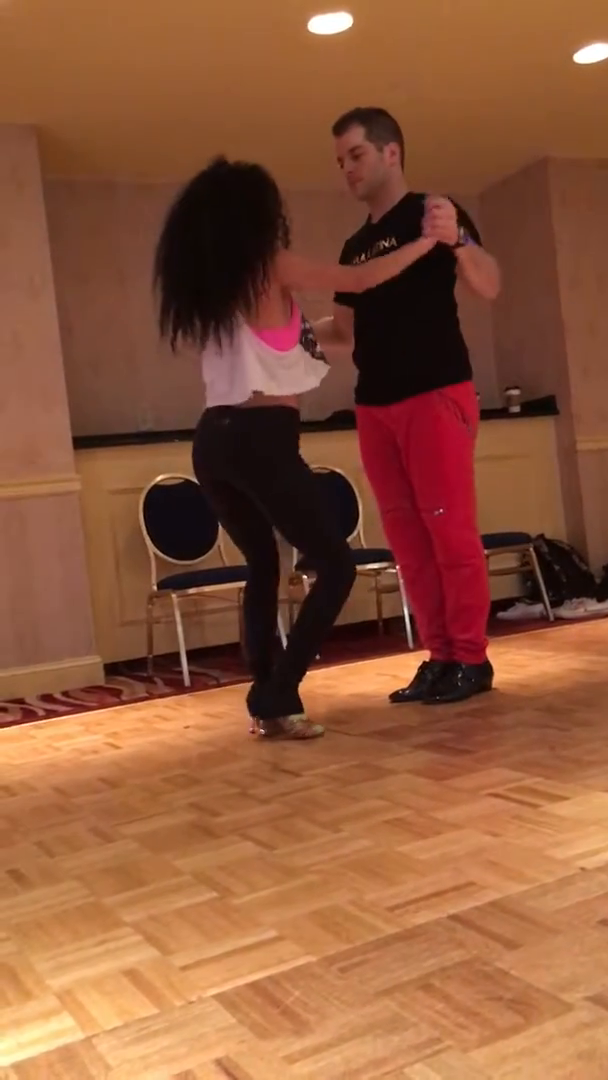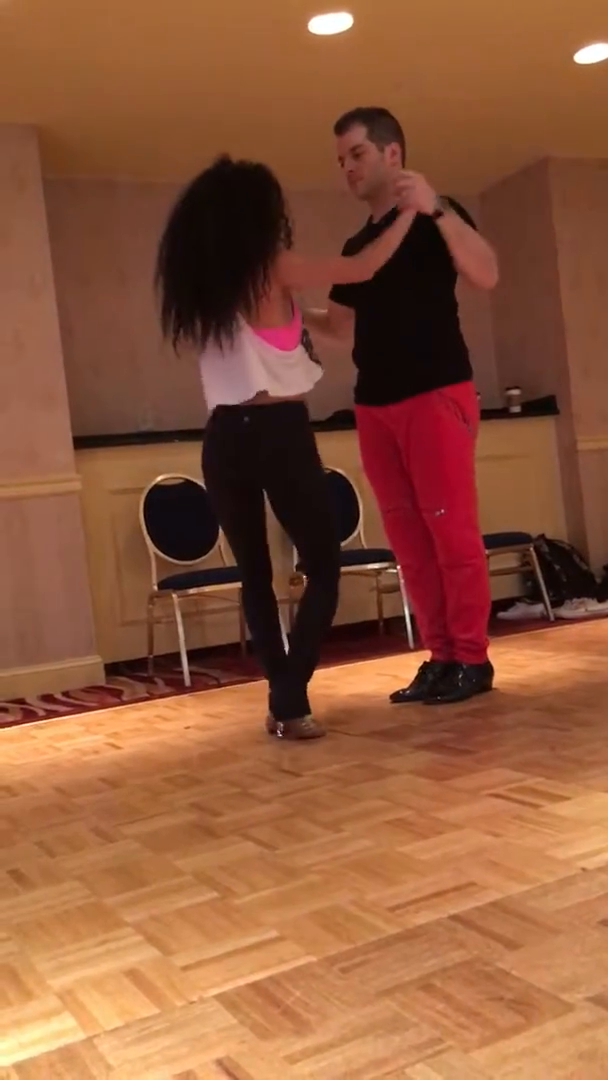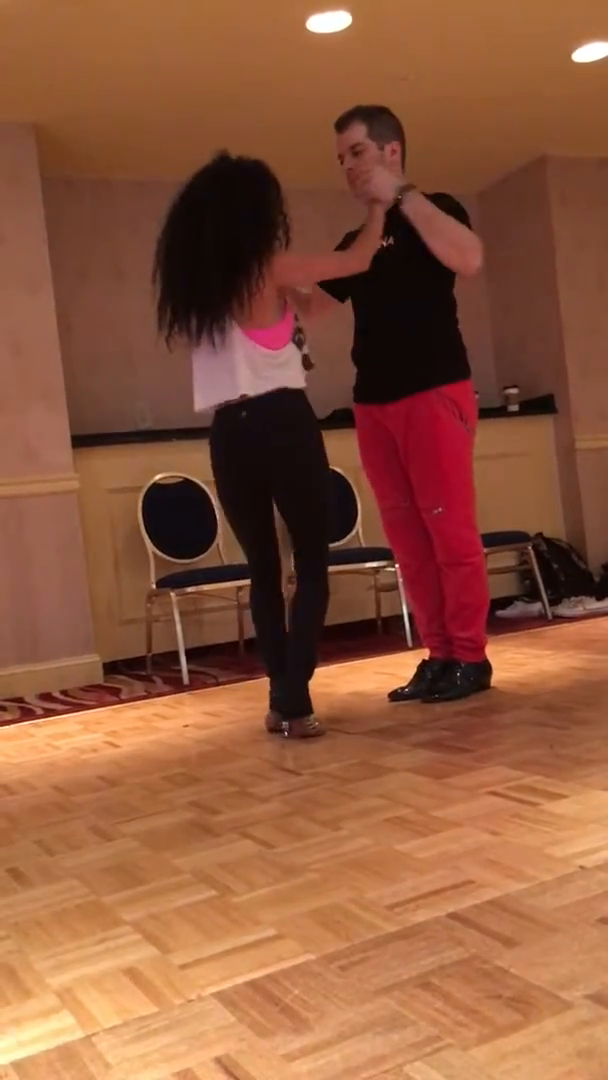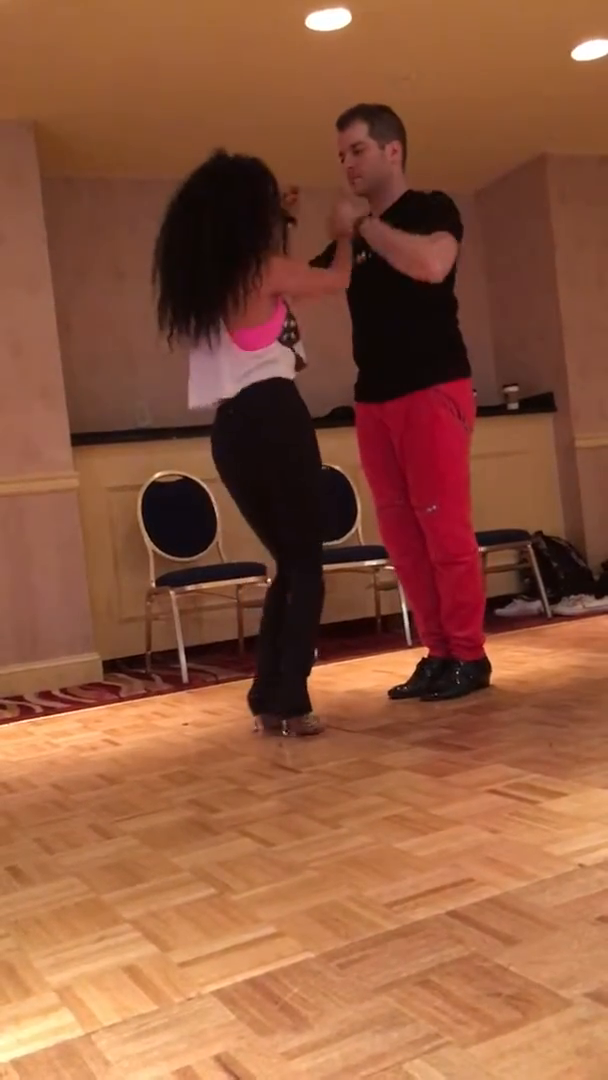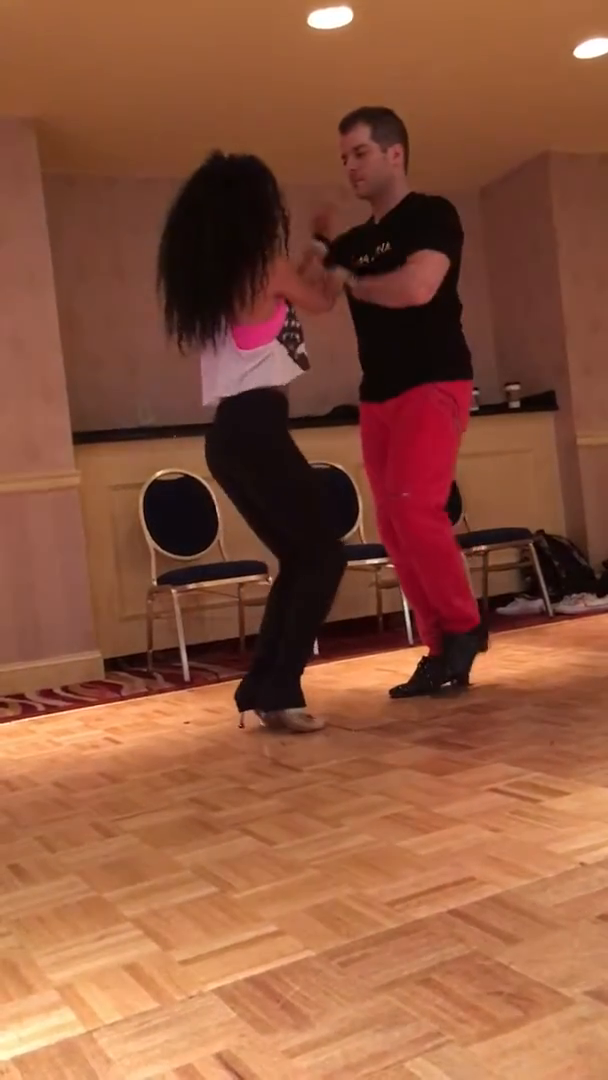
dt=0.2s
person 1, frame 1
left shoulder: (434, 214)
right shoulder: (355, 247)
left elbow: (489, 286)
left wrist: (457, 237)
left hip: (436, 394)
right hip: (375, 405)
left knee: (449, 527)
right knee: (405, 535)
left ankle: (471, 659)
right ankle: (440, 657)
person 1, frame 2
left shoulder: (433, 217)
right shoulder: (356, 245)
left elbow: (486, 274)
right elbow: (337, 321)
left wrist: (434, 208)
left hip: (436, 394)
right hip: (375, 404)
left knee: (451, 527)
right knee: (407, 535)
left ankle: (473, 659)
right ankle: (442, 657)
person 1, frame 3
left shoulder: (432, 210)
right shoulder: (355, 236)
left elbow: (468, 259)
right elbow: (312, 302)
left wrist: (400, 196)
left hip: (435, 390)
right hip: (375, 401)
left knee: (449, 526)
right knee: (405, 533)
left ankle: (469, 658)
right ankle: (439, 654)
person 1, frame 4
left shoulder: (432, 209)
right shoulder: (352, 240)
left elbow: (433, 265)
left wrist: (364, 224)
left hip: (434, 389)
right hip: (374, 399)
left knee: (444, 523)
right knee: (400, 532)
left ankle: (469, 656)
right ankle: (440, 653)
person 1, frame 5
left shoulder: (432, 214)
right shoulder: (354, 240)
left elbow: (419, 285)
left wrist: (351, 285)
right wrist: (319, 244)
left hip: (435, 384)
right hip: (378, 397)
left knee: (411, 507)
right knee: (395, 525)
left ankle: (464, 623)
right ankle: (440, 648)
person 2, frame 1
left shoulder: (202, 285)
right shoulder: (273, 268)
right elbow: (363, 279)
right wrist: (429, 239)
left hip: (214, 441)
right hip: (266, 437)
left knee: (262, 566)
right knee: (335, 567)
left ankle: (265, 695)
right ankle: (279, 696)
person 2, frame 2
left shoulder: (200, 285)
right shoulder: (274, 268)
right elbow: (361, 269)
right wrist: (407, 216)
left hip: (223, 437)
right hip: (279, 430)
left knee: (254, 570)
right knee: (322, 567)
left ankle: (282, 695)
right ankle: (291, 700)
person 2, frame 3
left shoulder: (197, 280)
right shoulder: (271, 267)
right elbow: (358, 260)
right wrist: (377, 209)
left hip: (228, 433)
right hip: (283, 422)
left knee: (263, 569)
right knee: (311, 563)
left ankle: (281, 696)
right ankle: (293, 700)
person 2, frame 4
left shoulder: (199, 278)
right shoulder: (264, 267)
right elbow: (338, 278)
left wrist: (287, 248)
right wrist: (345, 232)
left hip: (229, 432)
right hip: (273, 417)
left knee: (291, 560)
right knee: (305, 561)
left ankle: (270, 692)
right ankle: (290, 699)
person 2, frame 5
left shoulder: (203, 279)
right shoulder: (266, 267)
right elbow: (322, 300)
right wrist: (325, 271)
left hip: (227, 433)
right hip: (259, 428)
left knee: (297, 558)
right knee: (324, 558)
left ankle: (260, 688)
right ankle: (280, 690)
